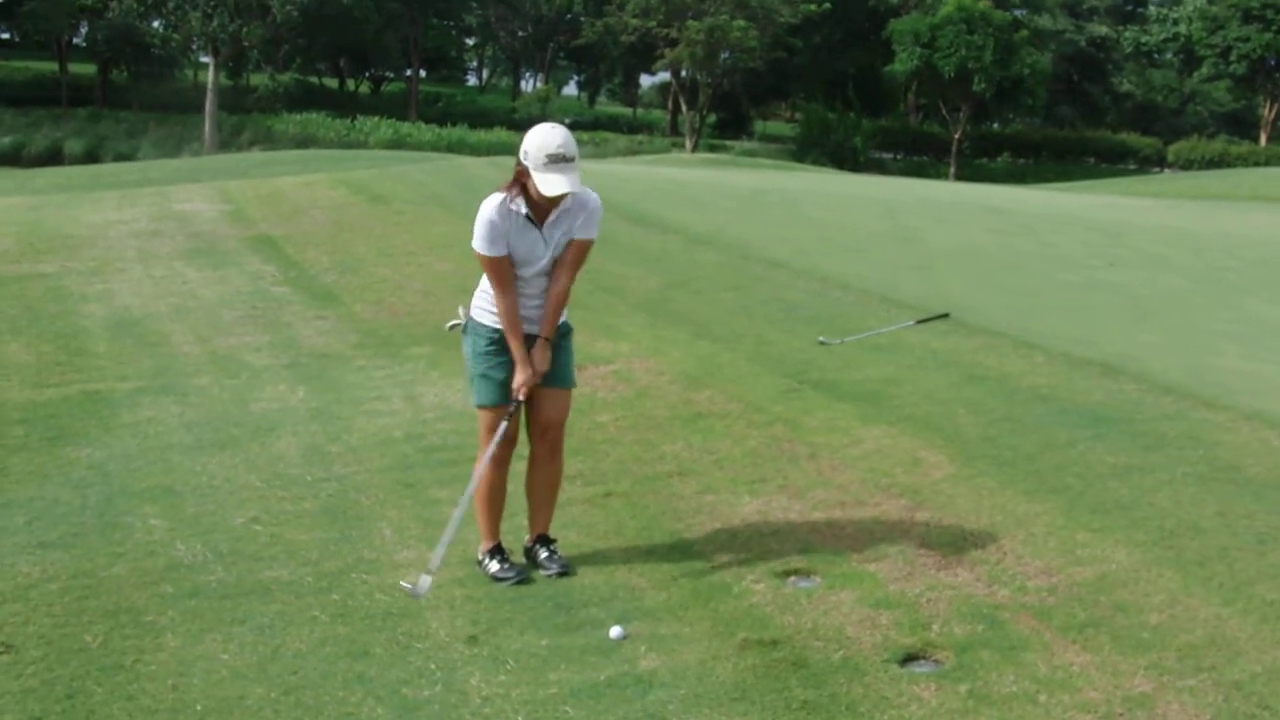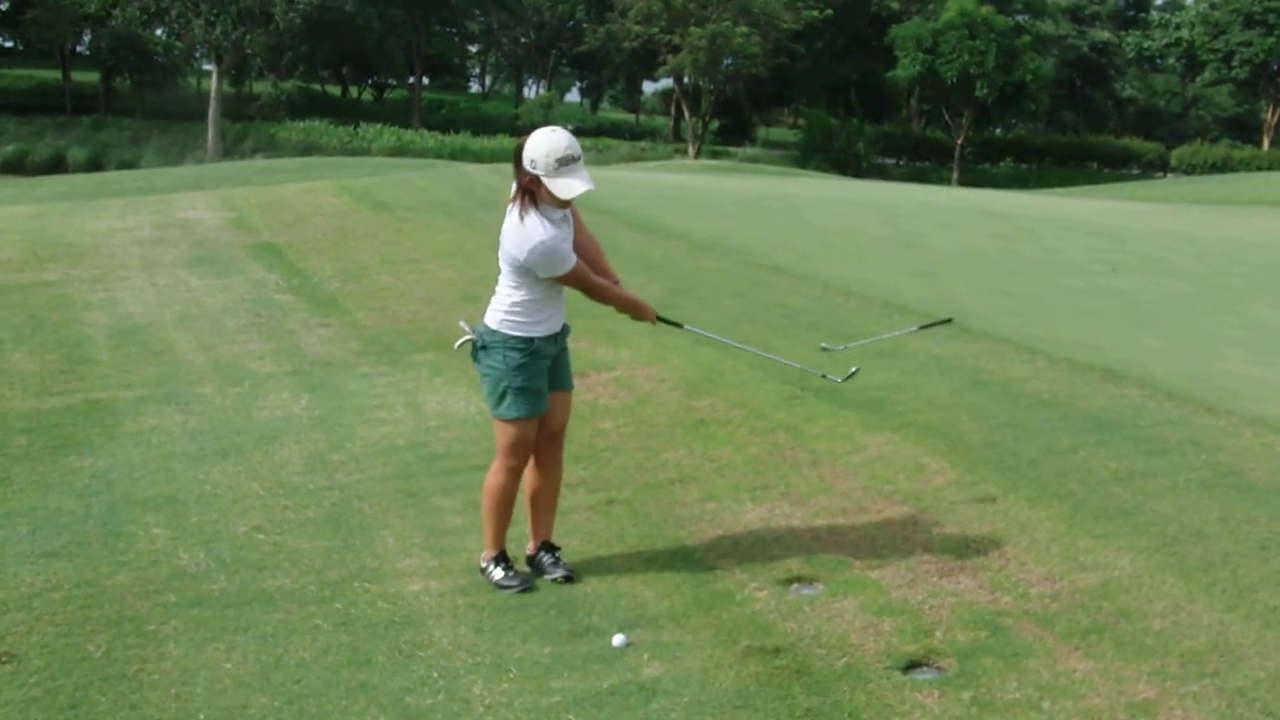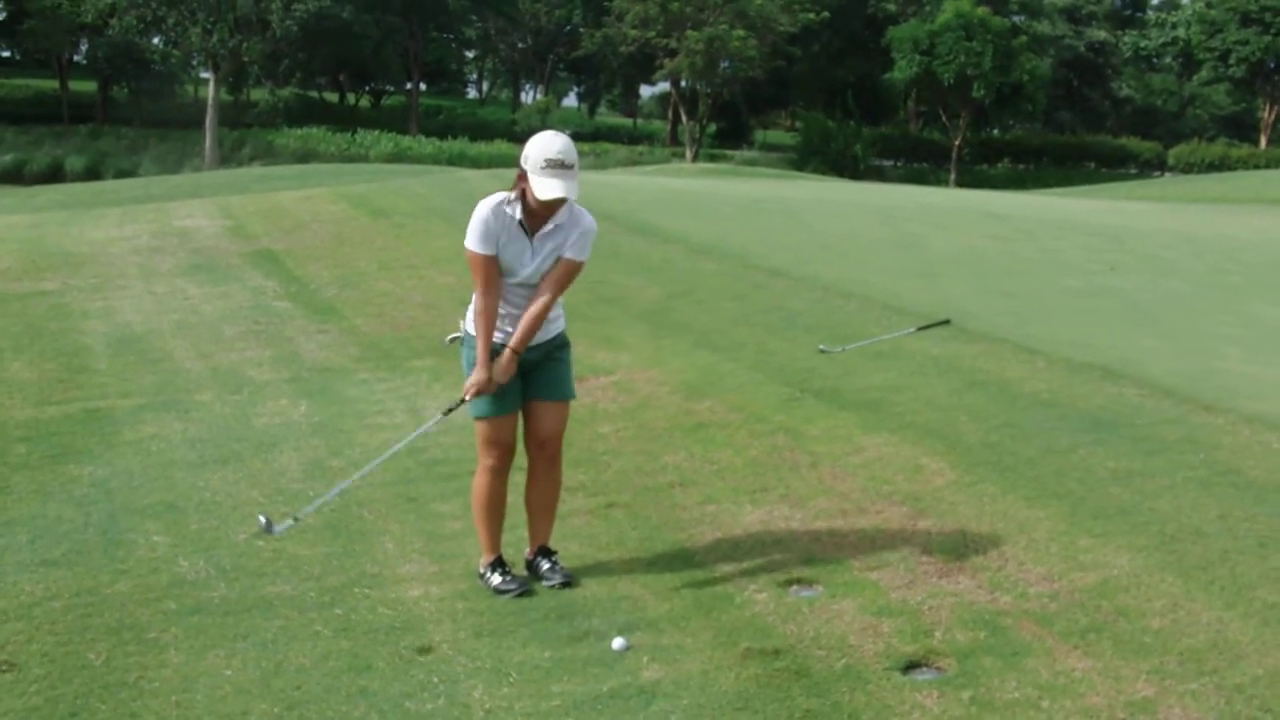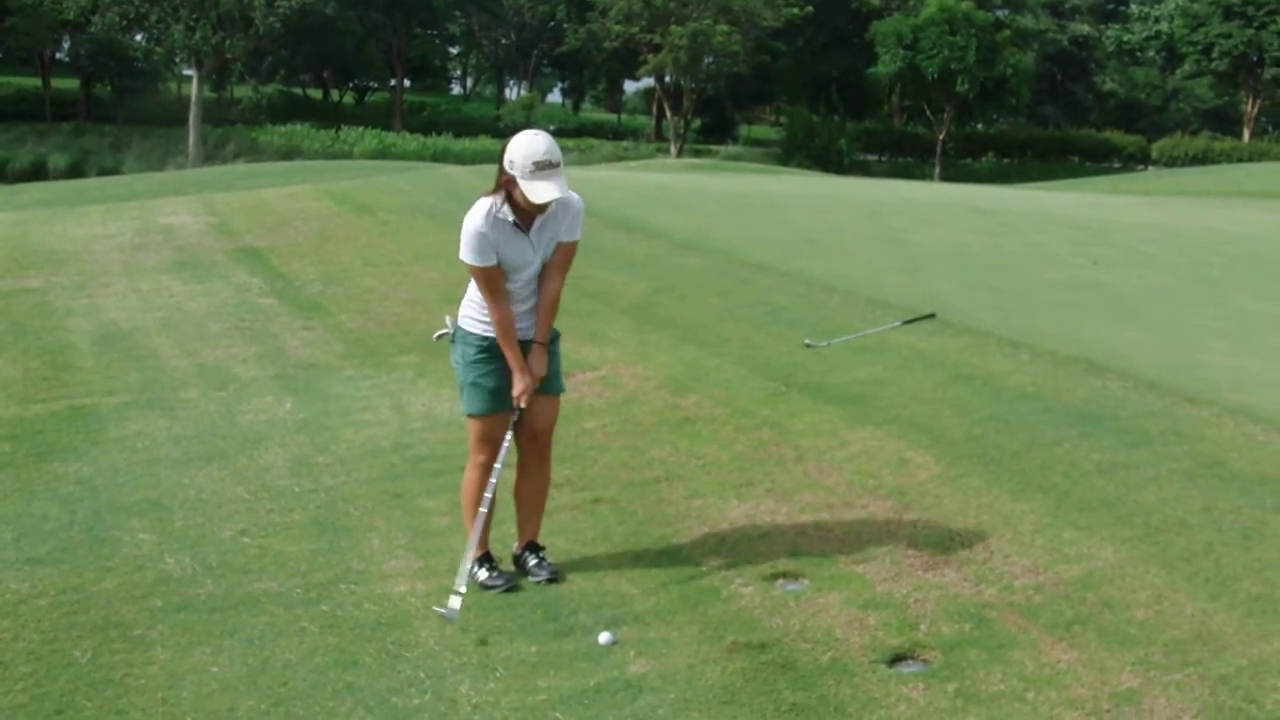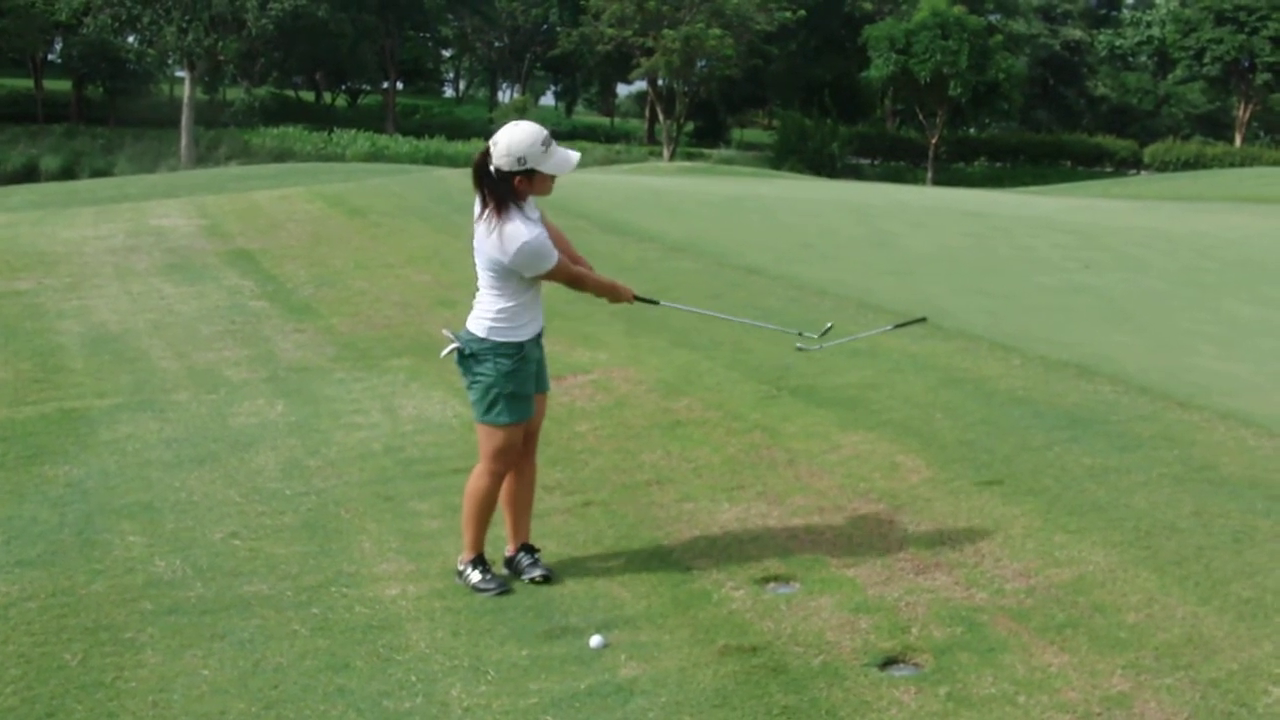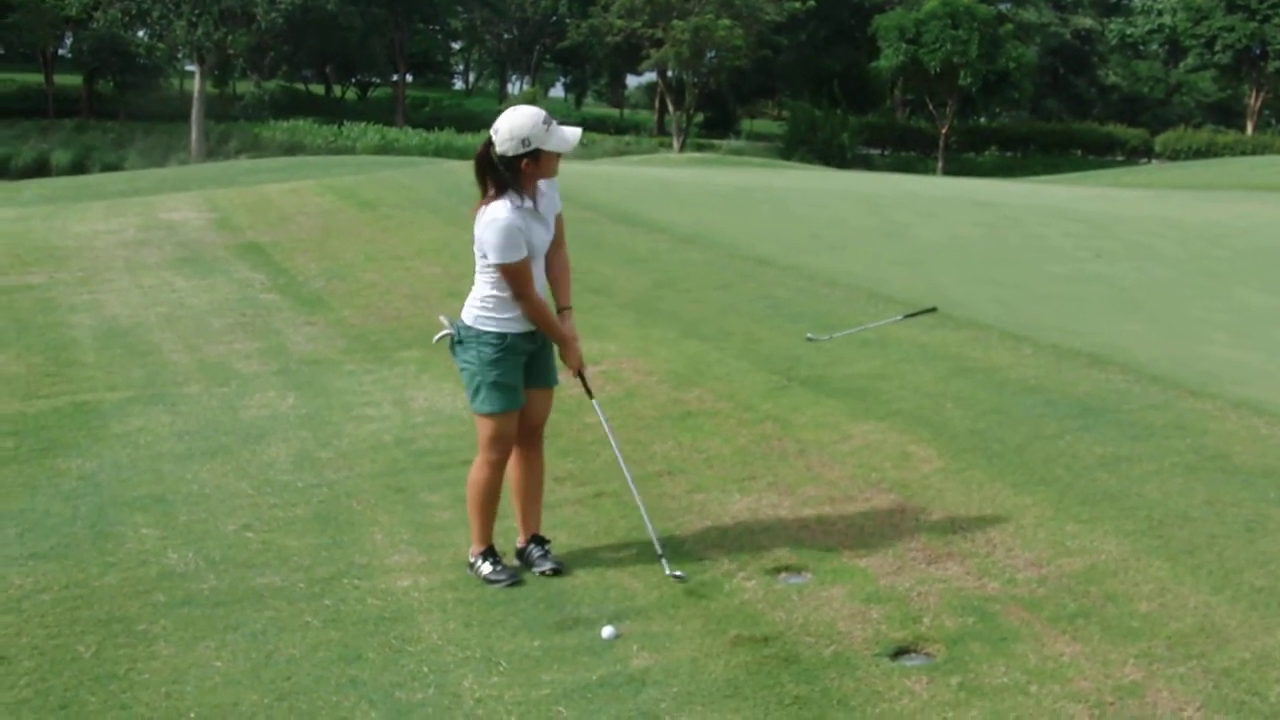
dt=0.5s
person 1, frame 1
left shoulder: (586, 206)
right shoulder: (495, 213)
left elbow: (563, 280)
right elbow: (505, 295)
left wrist: (544, 344)
right wrist: (519, 362)
left hip: (552, 332)
right hip: (496, 332)
left knee: (550, 437)
right knee: (499, 445)
left ankle: (539, 539)
right ankle: (489, 548)
person 1, frame 2
left shoulder: (552, 191)
right shoulder: (540, 239)
left elbow: (582, 237)
right elbow: (590, 286)
left wrist: (620, 289)
right wrist: (637, 306)
left hip: (549, 337)
right hip: (513, 346)
left knee: (551, 442)
right knee: (515, 454)
left ankle: (541, 545)
right ankle: (492, 556)
person 1, frame 3
left shoulder: (581, 226)
right shoulder: (490, 213)
left elbow: (546, 298)
right elbow: (485, 294)
left wrist: (511, 359)
right wrist: (483, 362)
left hip: (547, 343)
right hip: (489, 343)
left knee: (547, 449)
right knee: (495, 457)
left ankle: (539, 551)
right ankle: (490, 561)
person 1, frame 4
left shoulder: (570, 208)
right shoulder: (481, 224)
left elbow: (552, 286)
right elbow: (496, 304)
left wrist: (540, 350)
right wrist: (517, 370)
left hip: (535, 338)
right hip: (485, 343)
left knee: (538, 444)
right knee: (487, 451)
left ankle: (528, 546)
right ankle: (479, 556)
person 1, frame 5
left shoulder: (506, 192)
right shoulder: (522, 239)
left elbow: (550, 230)
right elbow: (571, 277)
left wrist: (595, 274)
right wrist: (614, 290)
left hip: (522, 341)
right hip: (498, 351)
left knee: (525, 448)
right knee: (498, 459)
left ankle: (519, 548)
right ankle: (470, 559)
person 1, frame 6
left shoulder: (546, 189)
right shoulder: (502, 220)
left elbow: (556, 250)
right elbow: (525, 296)
left wrist: (566, 315)
right wrist: (564, 342)
left hip: (534, 333)
right hip: (492, 339)
left knee: (532, 436)
right knee: (496, 448)
left ankle: (531, 539)
right ankle: (480, 551)
